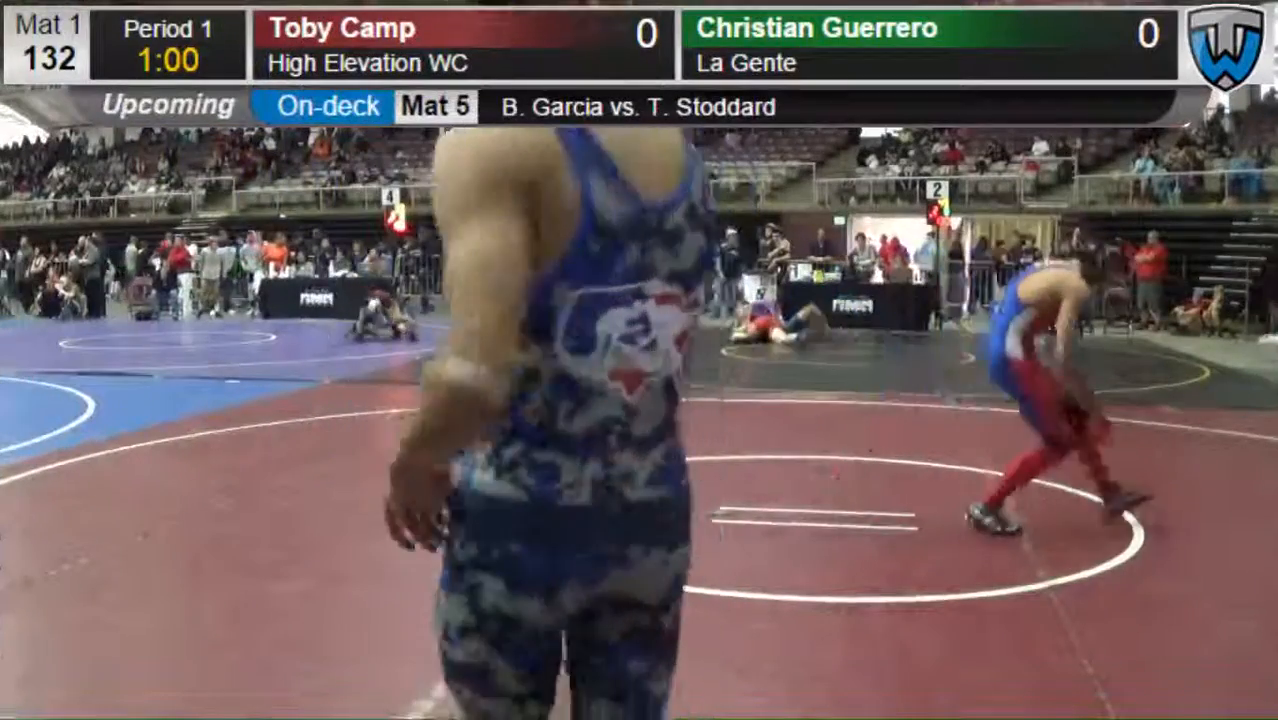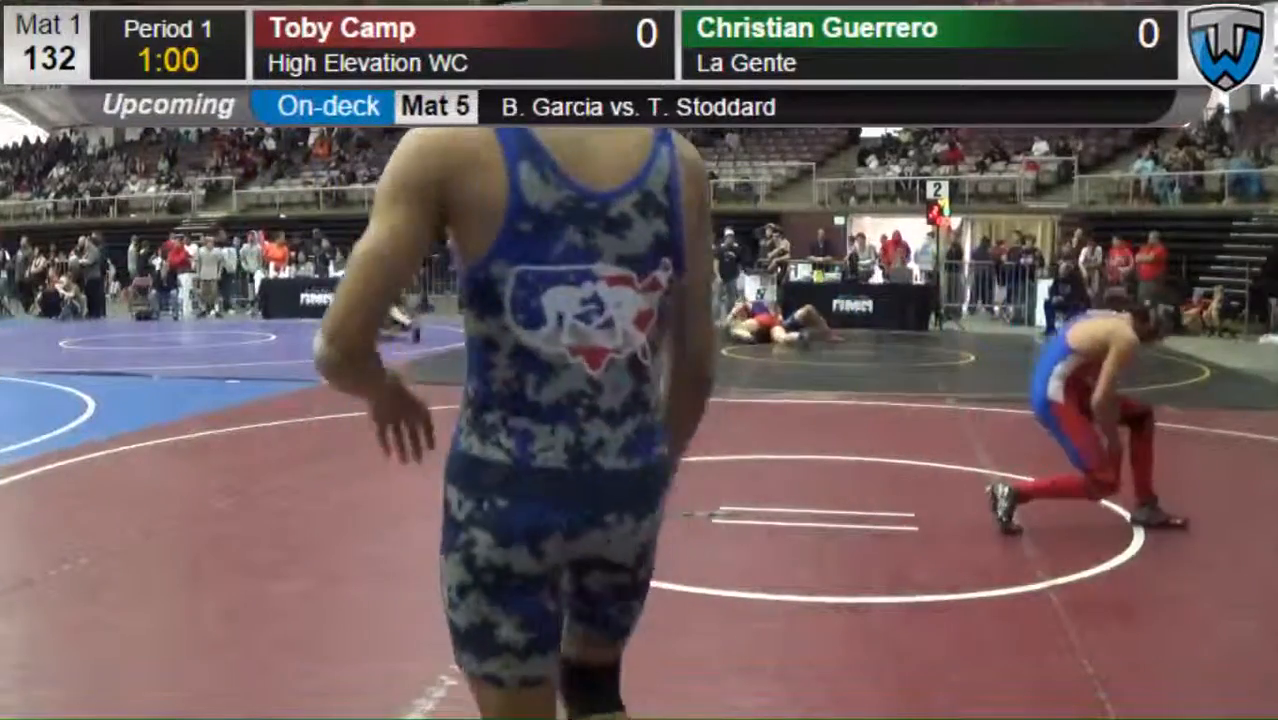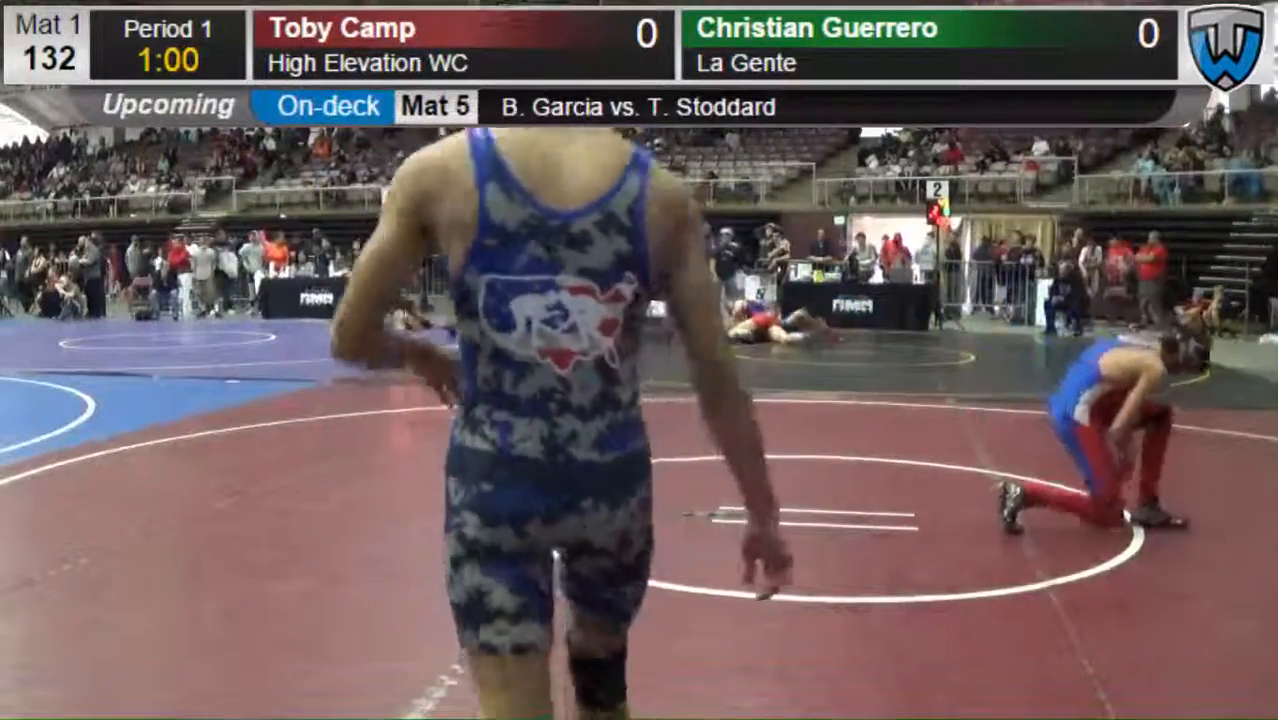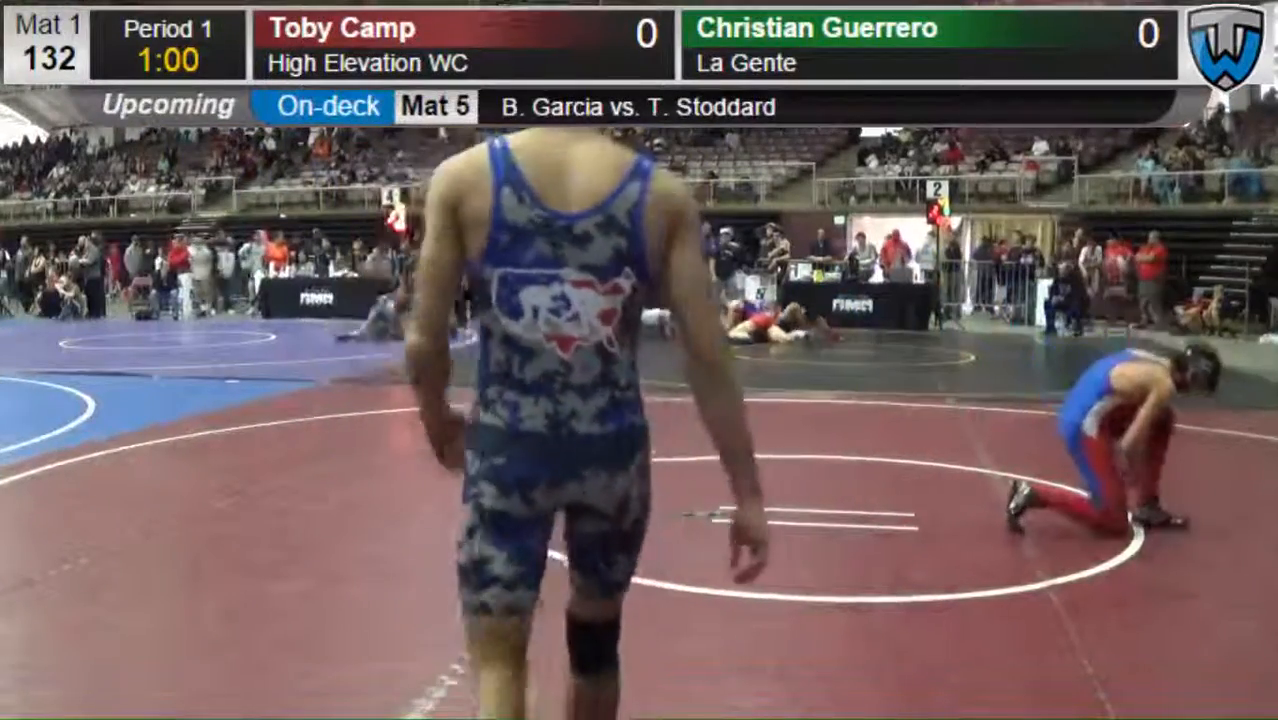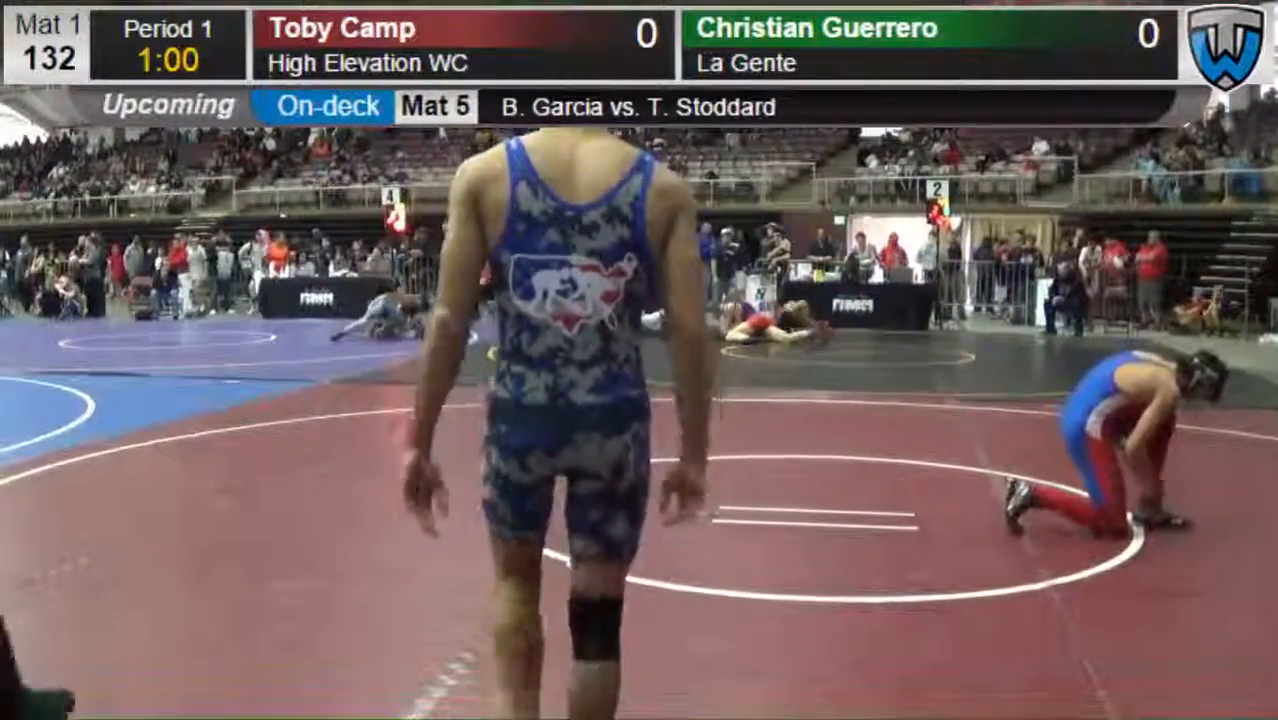
dt=0.2s
person 1, frame 1
left shoulder: (485, 141)
right shoulder: (685, 160)
left elbow: (471, 380)
left wrist: (412, 469)
left hip: (519, 525)
right hip: (653, 526)
person 1, frame 2
left shoulder: (447, 145)
right shoulder: (680, 161)
left elbow: (338, 347)
right elbow: (696, 366)
left wrist: (381, 387)
left hip: (503, 490)
right hip: (630, 487)
person 1, frame 3
left shoulder: (440, 171)
right shoulder: (663, 191)
left elbow: (350, 339)
right elbow: (716, 373)
left wrist: (425, 356)
right wrist: (764, 515)
left hip: (494, 482)
right hip: (611, 477)
right knee: (599, 669)
person 1, frame 4
left shoulder: (463, 178)
right shoulder: (663, 195)
left elbow: (423, 345)
right elbow: (709, 361)
left wrist: (436, 416)
right wrist: (748, 500)
left hip: (506, 450)
right hip: (612, 450)
left knee: (497, 665)
right knee: (596, 636)
person 1, frame 5
left shoulder: (483, 175)
right shoulder: (664, 188)
left elbow: (448, 320)
right elbow: (690, 334)
left wrist: (419, 444)
right wrist: (694, 458)
left hip: (520, 416)
right hip: (615, 420)
left knee: (515, 580)
right knee: (597, 615)
person 2, frame 1
left shoulder: (1056, 268)
right shoulder: (1077, 287)
right elbow: (1063, 354)
right wrist: (1092, 404)
left hip: (1005, 349)
right hip: (1010, 357)
left knee: (1077, 412)
right knee: (1058, 442)
left ankle: (1110, 494)
right ankle: (988, 509)
person 2, frame 2
left shoulder: (1114, 320)
right shoulder: (1126, 339)
right elbow: (1099, 401)
right wrist: (1113, 444)
right hip: (1053, 395)
left knee: (1142, 416)
right knee: (1103, 482)
left ankle: (1146, 507)
right ankle: (1011, 493)
person 2, frame 3
left shoulder: (1142, 350)
right shoulder: (1154, 369)
right elbow: (1118, 429)
right wrist: (1125, 460)
right hip: (1075, 417)
left knee: (1161, 415)
right knee: (1109, 515)
left ankle: (1148, 506)
right ankle: (1023, 494)
person 2, frame 4
left shoulder: (1154, 363)
right shoulder: (1164, 385)
right elbow: (1129, 445)
right wrist: (1137, 475)
left hip: (1078, 414)
right hip: (1084, 428)
left knee: (1163, 420)
right knee: (1115, 524)
left ankle: (1148, 507)
right ankle: (1032, 495)
person 2, frame 5
left shoulder: (1160, 365)
right shoulder: (1170, 389)
right elbow: (1134, 447)
right wrist: (1149, 483)
left hip: (1082, 415)
right hip: (1086, 428)
left knee: (1164, 423)
right knee: (1115, 526)
left ankle: (1149, 508)
right ankle: (1032, 495)
